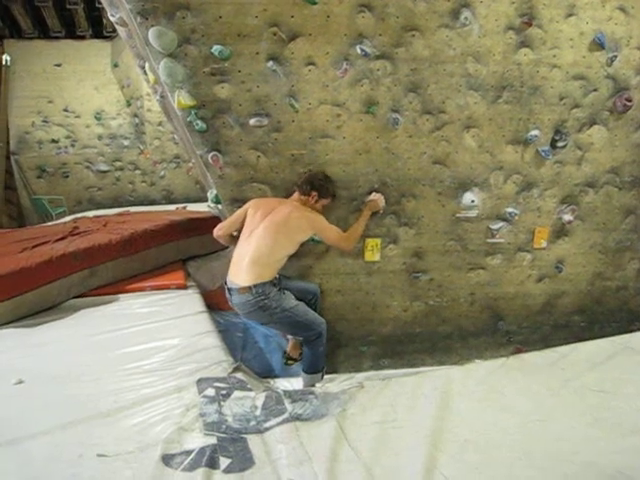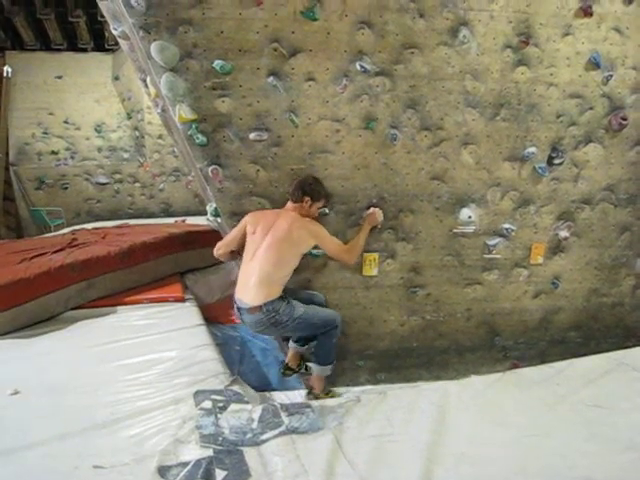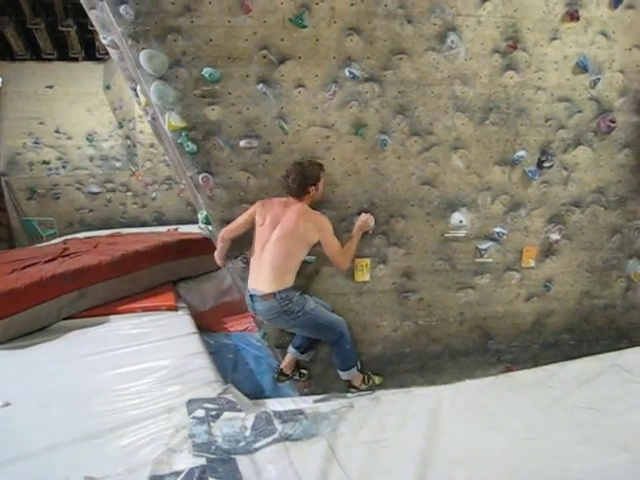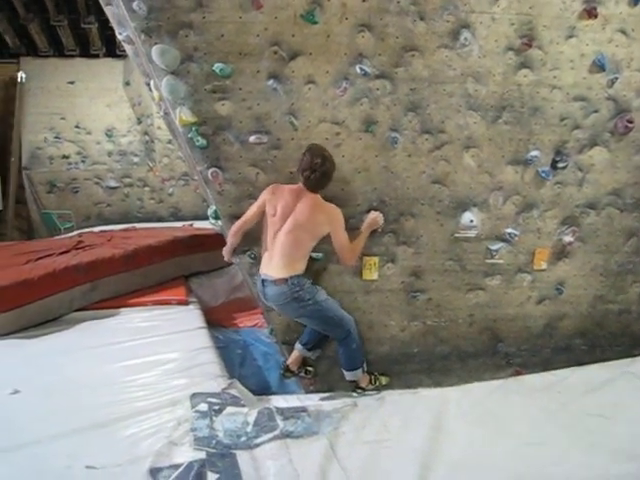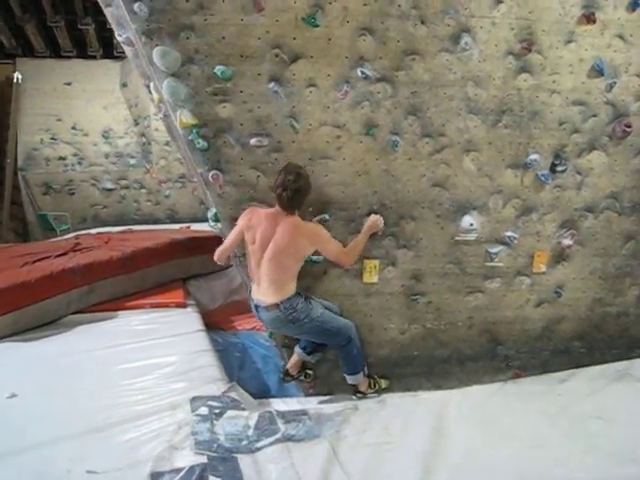
dt=1s
person 1, frame 1
left shoulder: (258, 203)
right shoulder: (308, 217)
left elbow: (220, 233)
right elbow: (347, 243)
right wrist: (368, 210)
left hip: (234, 290)
right hip: (255, 296)
left knee: (311, 293)
right knee: (316, 329)
left ankle: (294, 348)
right ankle: (310, 390)
person 1, frame 2
left shoulder: (254, 217)
right shoulder: (308, 228)
left elbow: (220, 251)
right elbow: (349, 256)
right wrist: (368, 224)
left hip: (241, 307)
right hip: (264, 314)
left knee: (316, 302)
right knee: (332, 321)
left ankle: (292, 361)
right ankle: (317, 387)
person 1, frame 3
left shoulder: (264, 206)
right shoulder: (316, 221)
left elbow: (224, 236)
right elbow: (342, 262)
left wrist: (220, 258)
right wrist: (358, 231)
left hip: (253, 298)
right hip: (277, 302)
left knee: (321, 313)
right knee: (338, 329)
left ankle: (288, 366)
right ankle: (356, 379)
person 1, frame 4
left shoulder: (273, 192)
right shoulder: (329, 213)
left elbow: (237, 229)
right elbow: (348, 258)
left wrist: (228, 250)
right wrist: (367, 228)
left hip: (264, 285)
right hip: (289, 288)
left knee: (328, 312)
right knee: (345, 327)
left ankle: (294, 362)
right ankle: (361, 380)
person 1, frame 5
left shoulder: (250, 216)
right shoulder: (310, 233)
left elbow: (219, 256)
right elbow: (346, 259)
left wrist: (227, 259)
right wrist: (367, 230)
left hip: (258, 306)
right hip: (282, 312)
left knee: (331, 315)
right knee: (346, 332)
left ankle: (293, 366)
right ankle: (362, 384)
